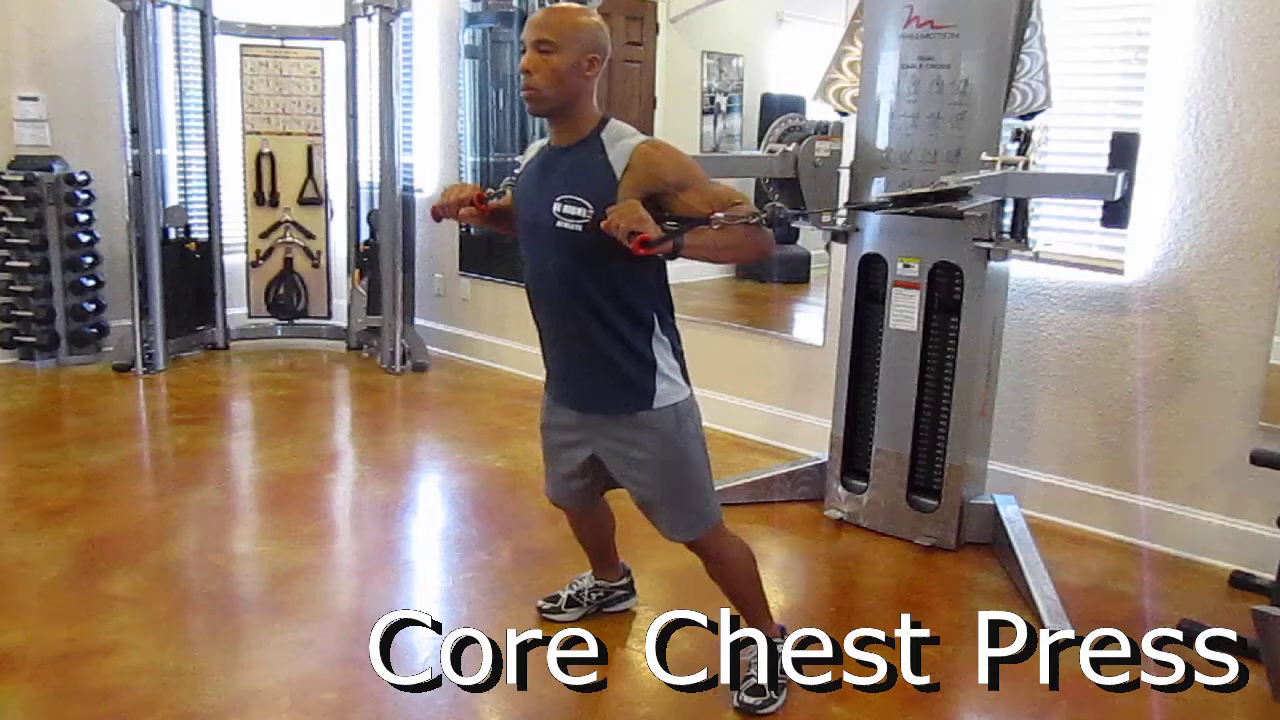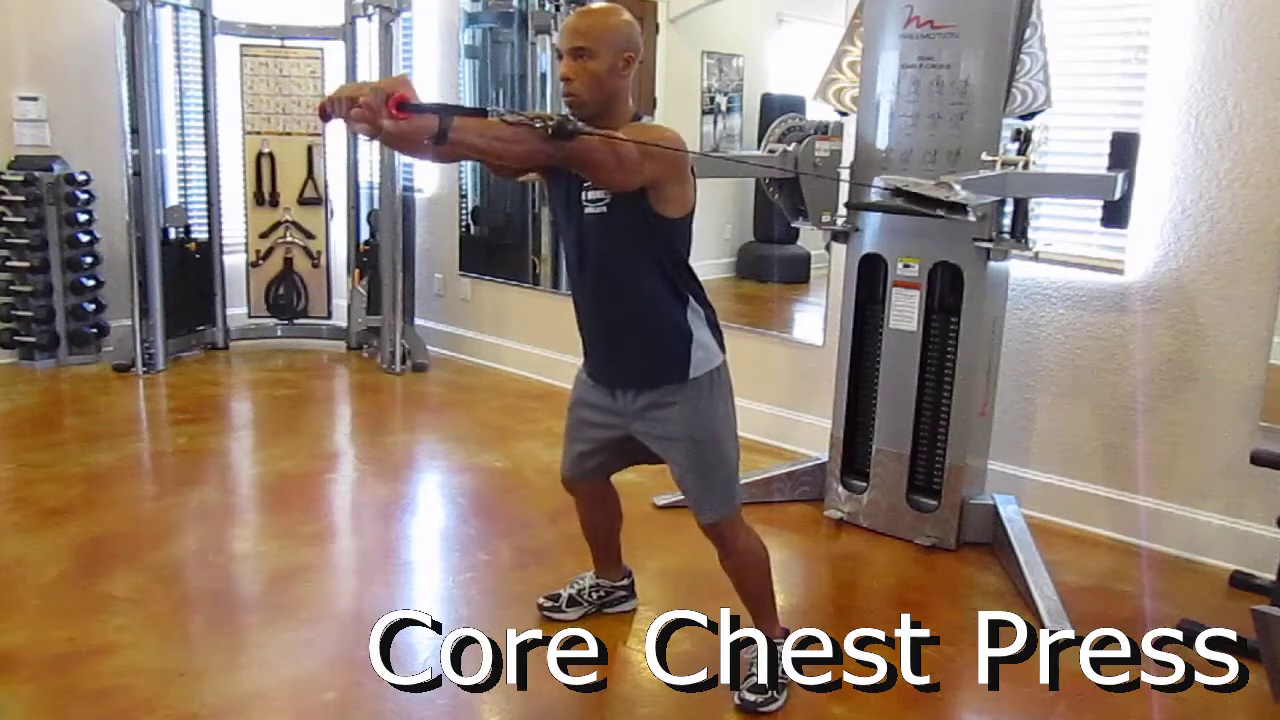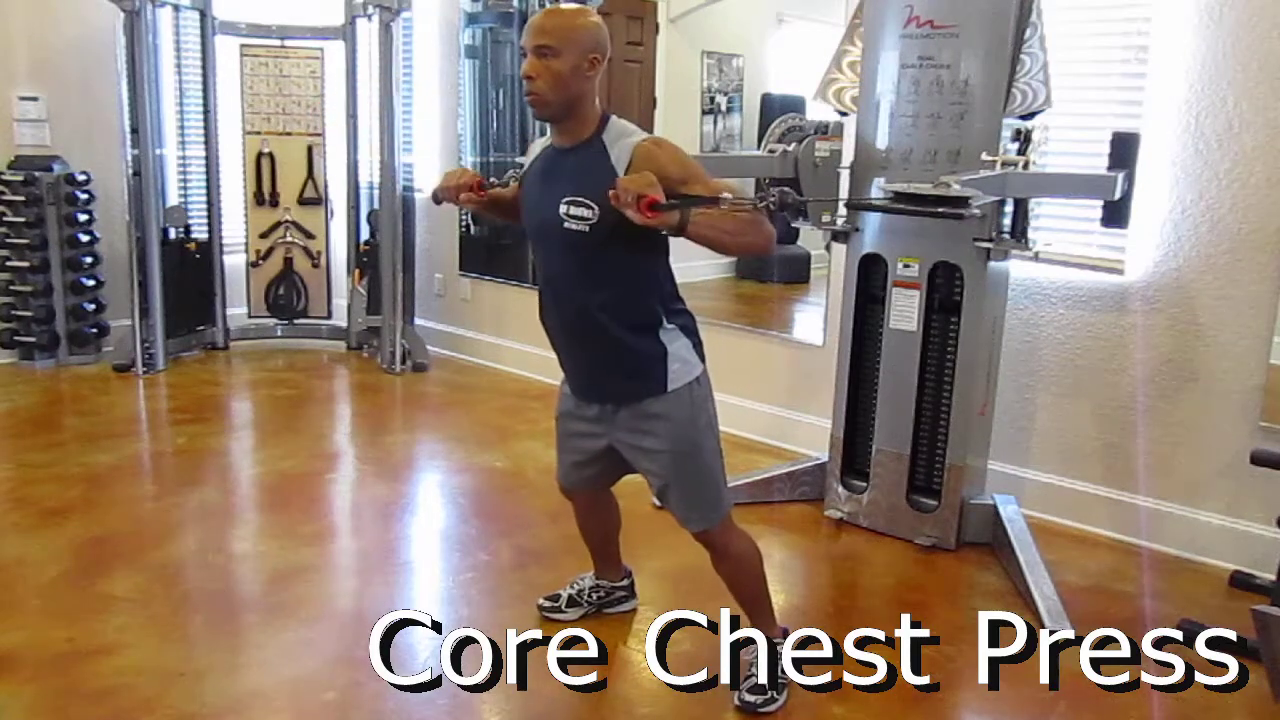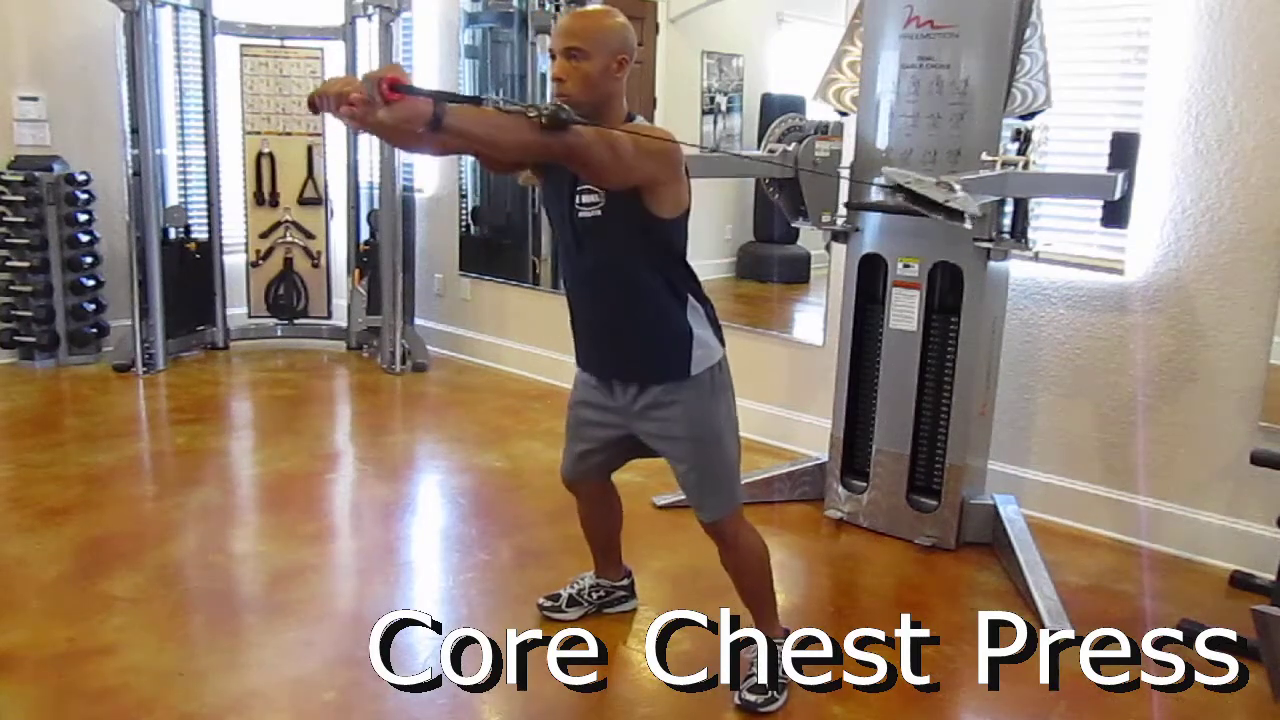
dt=1s
person 1, frame 1
left shoulder: (641, 160)
right shoulder: (534, 161)
left elbow: (756, 235)
left wrist: (667, 238)
right wrist: (477, 209)
left hip: (642, 399)
right hip: (566, 391)
left knee: (702, 534)
right knee: (573, 497)
left ankle: (768, 644)
right ankle: (610, 583)
person 1, frame 2
left shoulder: (654, 149)
right shoulder: (555, 148)
left elbow: (552, 144)
right elbow: (462, 144)
left wrist: (429, 123)
right wrist: (379, 121)
left hip: (680, 377)
right hip: (604, 371)
left knee: (719, 520)
right knee: (582, 477)
left ankle: (770, 644)
right ankle: (611, 582)
person 1, frame 3
left shoulder: (644, 156)
right shoulder: (540, 157)
left elbow: (757, 233)
left wrist: (671, 217)
right wrist: (480, 196)
left hip: (658, 385)
right hip: (584, 382)
left knee: (709, 524)
right knee: (581, 487)
left ankle: (770, 644)
right ankle: (611, 583)
person 1, frame 4
left shoulder: (652, 151)
right shoulder: (546, 145)
left elbow: (567, 144)
right elbow: (454, 137)
left wrist: (430, 113)
right wrist: (364, 113)
left hip: (681, 374)
right hip: (603, 370)
left knee: (721, 518)
right knee: (583, 476)
left ankle: (770, 642)
right ankle: (611, 583)
